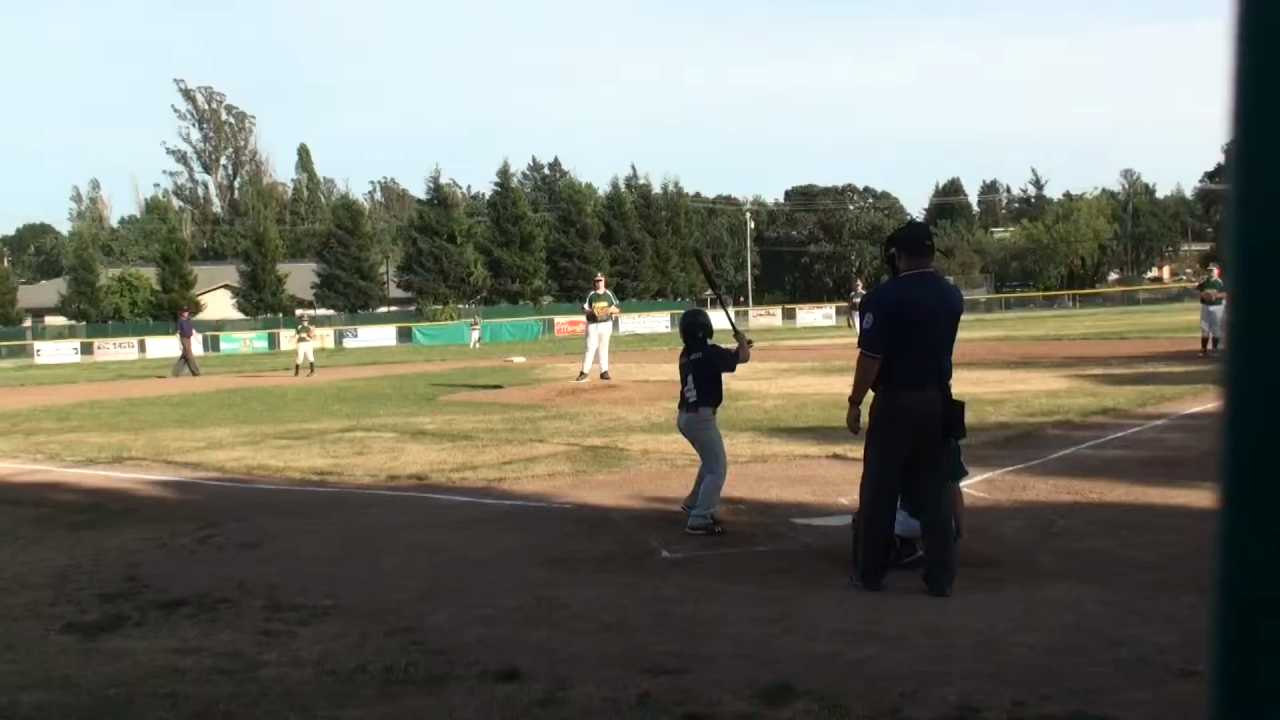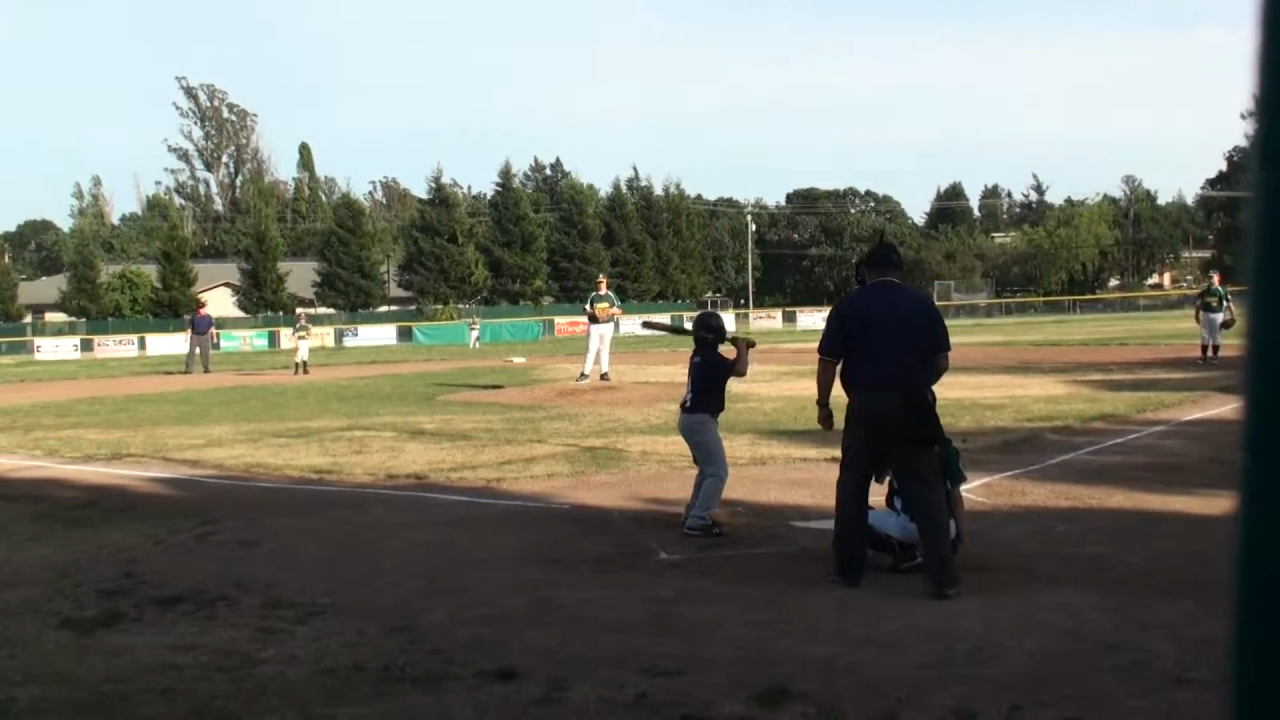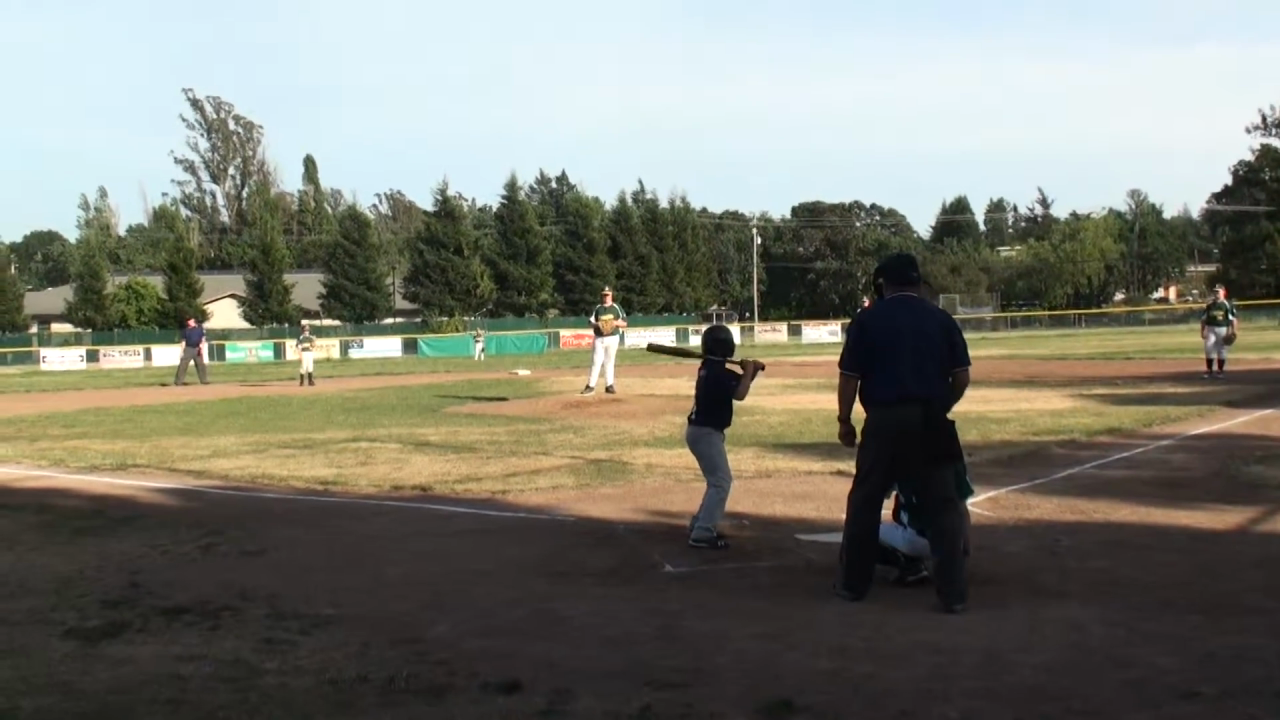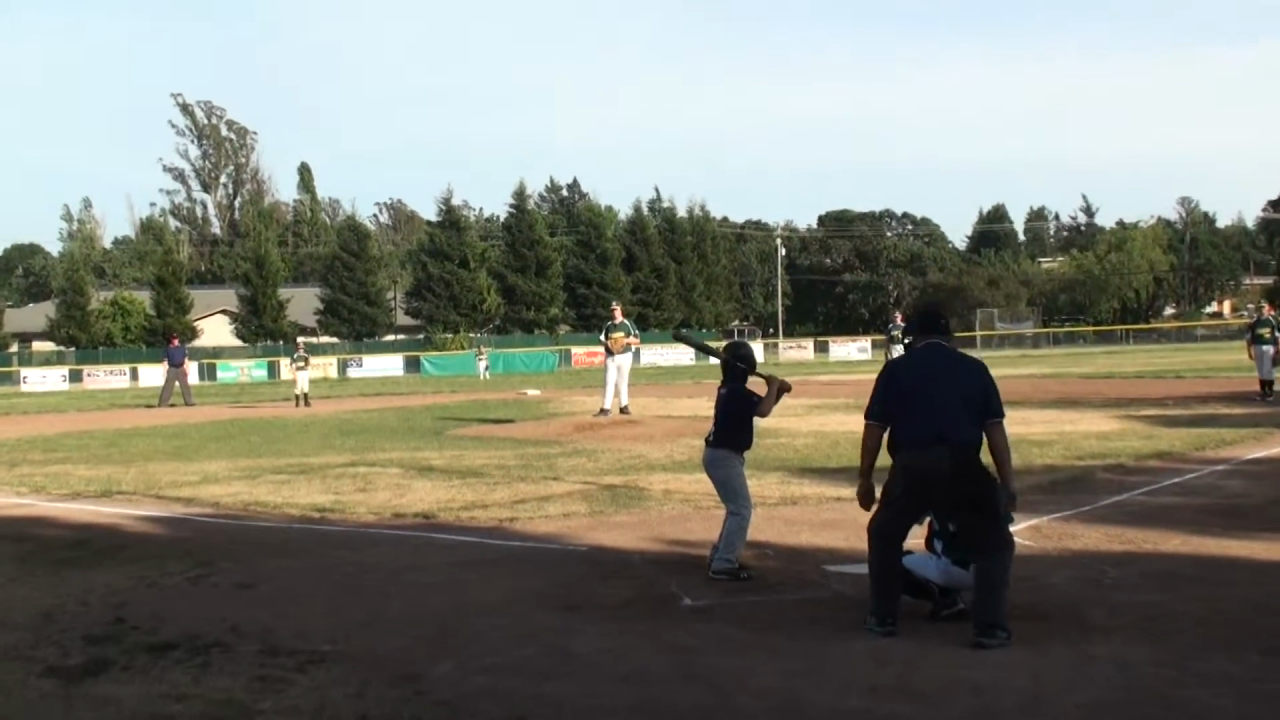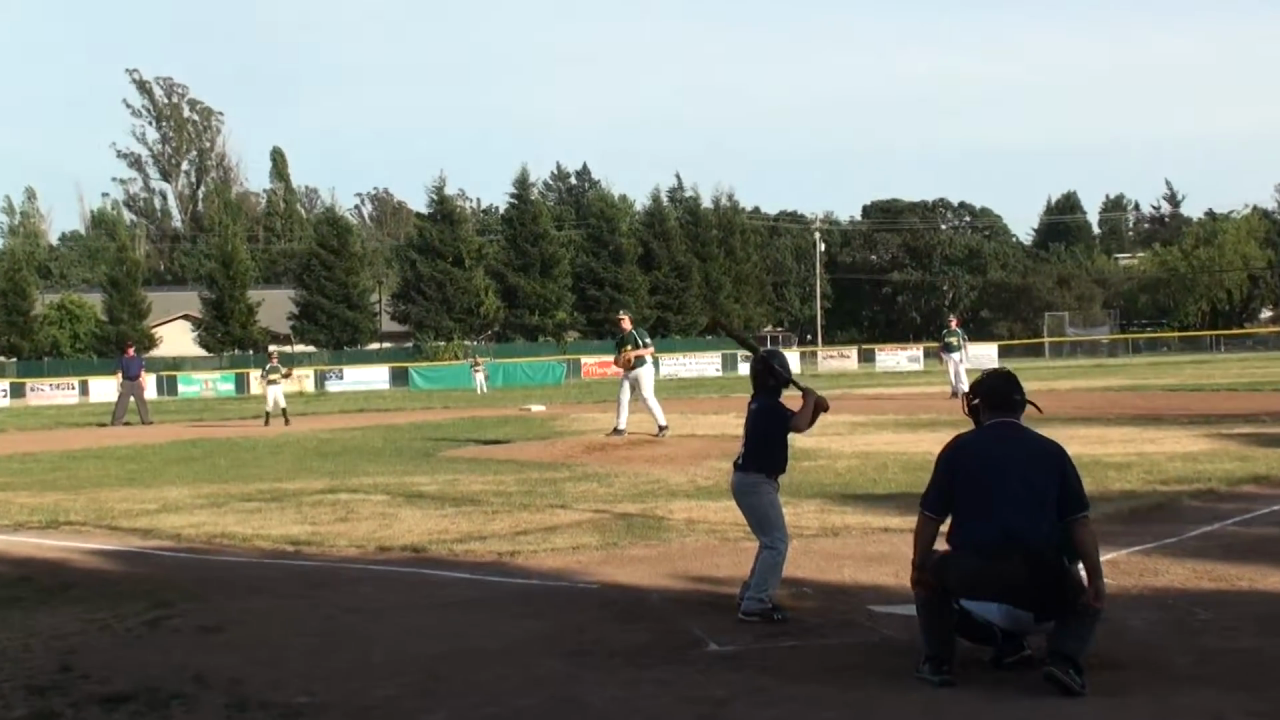
dt=1s
person 1, frame 1
left shoulder: (885, 296)
right shoulder: (951, 295)
left elbow: (871, 357)
left wrist: (855, 402)
left hip: (895, 403)
right hip: (937, 401)
left knee: (879, 489)
right knee: (934, 490)
left ankle: (869, 573)
right ankle: (940, 578)
person 1, frame 2
left shoulder: (848, 305)
right shoulder: (922, 304)
left elbow: (828, 361)
right elbow: (941, 362)
left wrist: (823, 404)
left hip: (865, 406)
right hip: (911, 406)
left knee: (852, 488)
right knee: (926, 491)
left ankle: (847, 569)
right ankle: (944, 577)
person 1, frame 3
left shoulder: (867, 320)
right shoulder: (941, 319)
left elbow: (849, 377)
right elbow: (961, 377)
left wrist: (844, 420)
left hip: (882, 422)
right hip: (928, 421)
left knee: (865, 502)
right knee: (941, 506)
left ankle: (853, 584)
right ankle: (953, 593)
person 1, frame 4
left shoulder: (896, 368)
right shoulder: (974, 368)
left elbow: (874, 428)
right elbow: (995, 429)
left wrist: (865, 480)
right wrist: (1007, 483)
left hip: (910, 467)
right hip: (961, 468)
left knee: (884, 535)
right knee: (994, 544)
left ankle: (883, 617)
right ankle: (990, 626)
person 1, frame 5
left shoulder: (959, 448)
right shoulder: (1050, 450)
left elbow: (930, 517)
right elbow: (1079, 522)
left wrist: (919, 568)
right wrist: (1095, 581)
left hip: (972, 572)
right hip: (1037, 574)
left knee: (930, 573)
right knee: (1084, 603)
left ankle: (938, 661)
right ankle: (1064, 659)
person 2, frame 1
left shoulder: (686, 354)
right shoulder: (709, 352)
right elbow: (744, 357)
left wrist: (739, 347)
right wrist: (742, 341)
left hip: (686, 416)
right hip: (701, 417)
left knee: (710, 462)
right knee: (716, 468)
left ankle: (694, 505)
right ankle: (699, 521)
person 2, frame 2
left shoulder: (700, 355)
right shoulder: (711, 357)
left elbow: (730, 365)
right elbow: (741, 370)
left wrist: (742, 349)
right wrist: (741, 348)
left hip: (691, 418)
right hip: (701, 420)
left knee: (707, 469)
right knee: (718, 471)
left ankle: (694, 514)
right ankle: (697, 522)
person 2, frame 3
left shoulder: (710, 369)
right shoulder: (716, 373)
left elbow: (738, 384)
right elbow: (740, 393)
left wrist: (752, 369)
right wrist: (749, 370)
left hip: (702, 431)
right hip: (706, 433)
left knee: (718, 480)
right knee: (720, 482)
left ankle: (700, 526)
right ankle: (702, 534)
person 2, frame 4
left shoulder: (730, 389)
right shoulder: (737, 391)
left elbow: (762, 405)
right elbow: (763, 411)
left wrist: (778, 391)
right wrist: (773, 387)
left hip: (721, 454)
right hip: (723, 456)
left knee: (736, 508)
right knee: (741, 509)
left ankle: (720, 557)
right ankle: (723, 565)
person 2, frame 5
left shoulder: (763, 404)
right shoulder: (768, 406)
left elbow: (802, 424)
right elbow: (798, 424)
left wrist: (816, 407)
right wrist: (809, 399)
left hip: (753, 479)
right hip: (755, 481)
left knee: (771, 540)
right knee: (776, 542)
left ankle: (751, 595)
right ankle: (755, 605)
